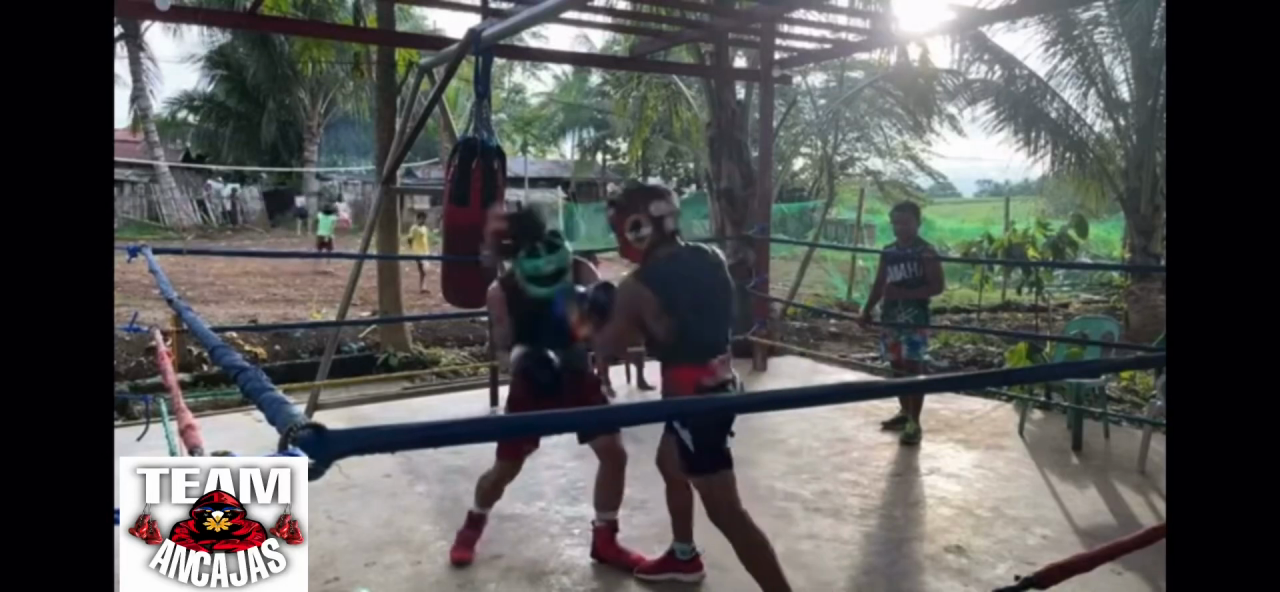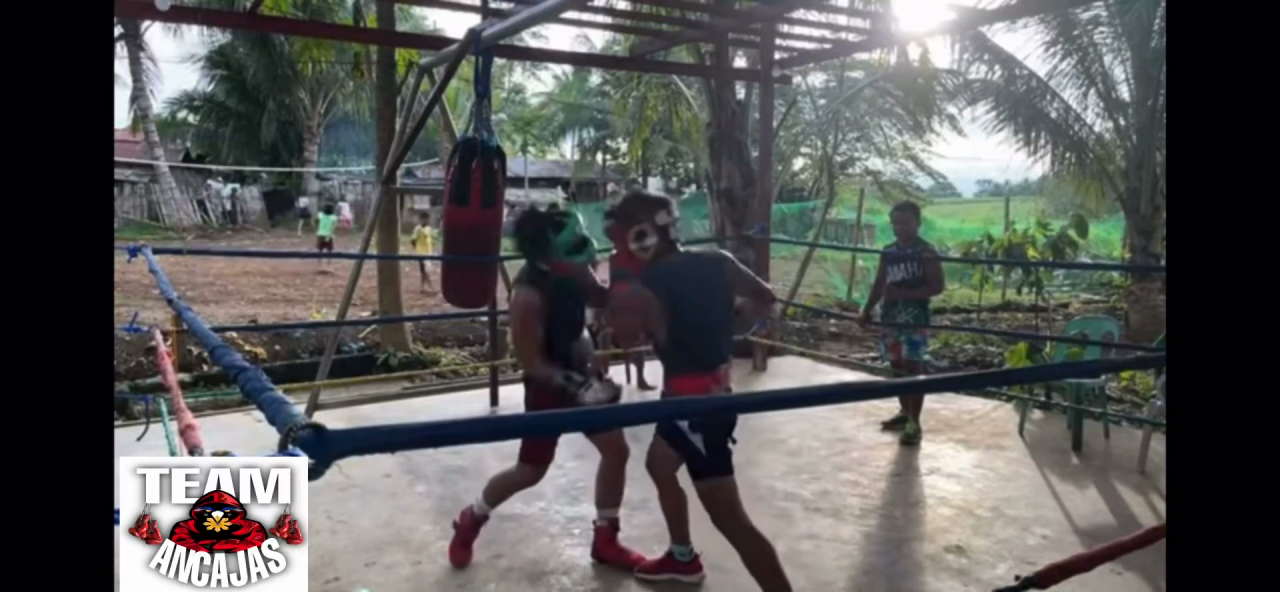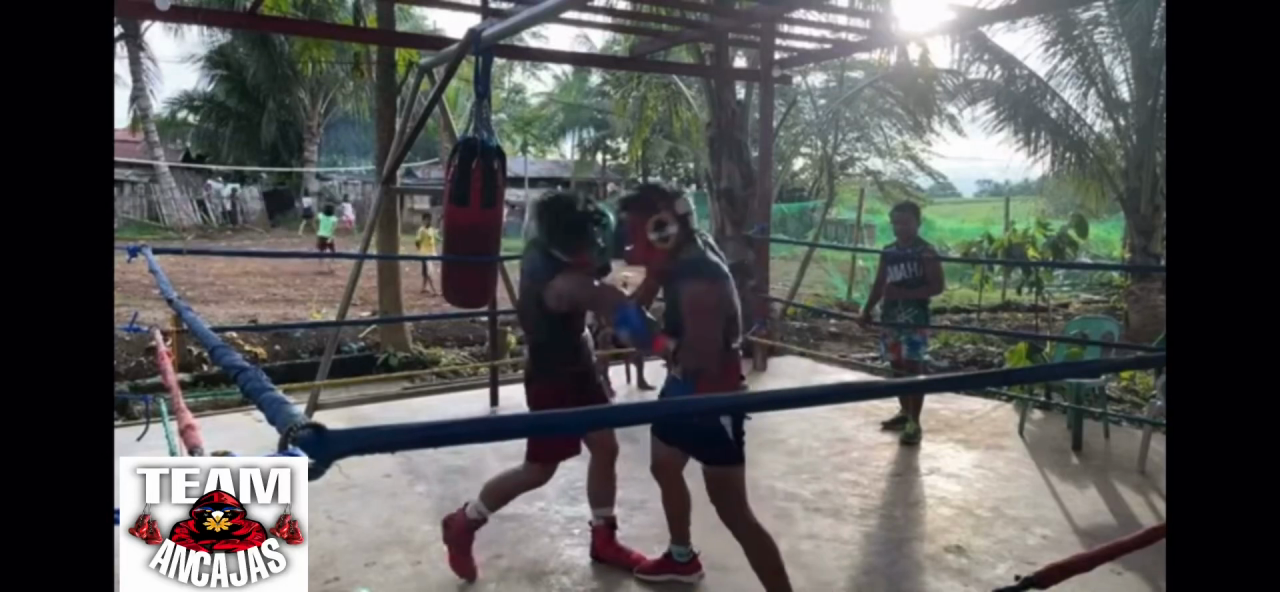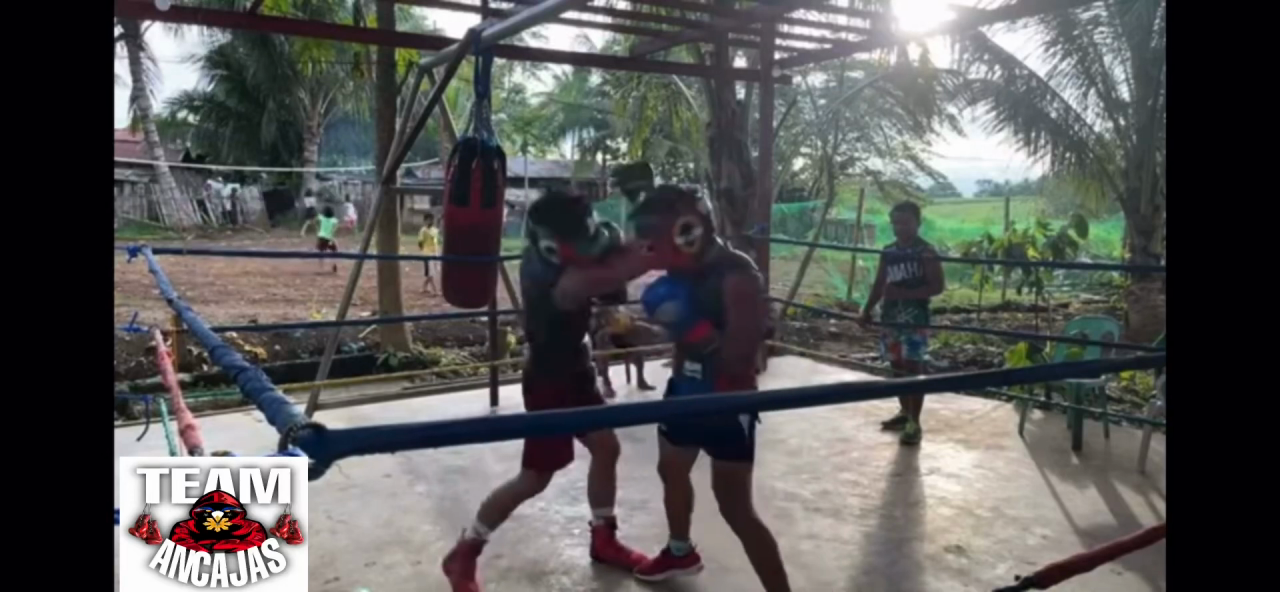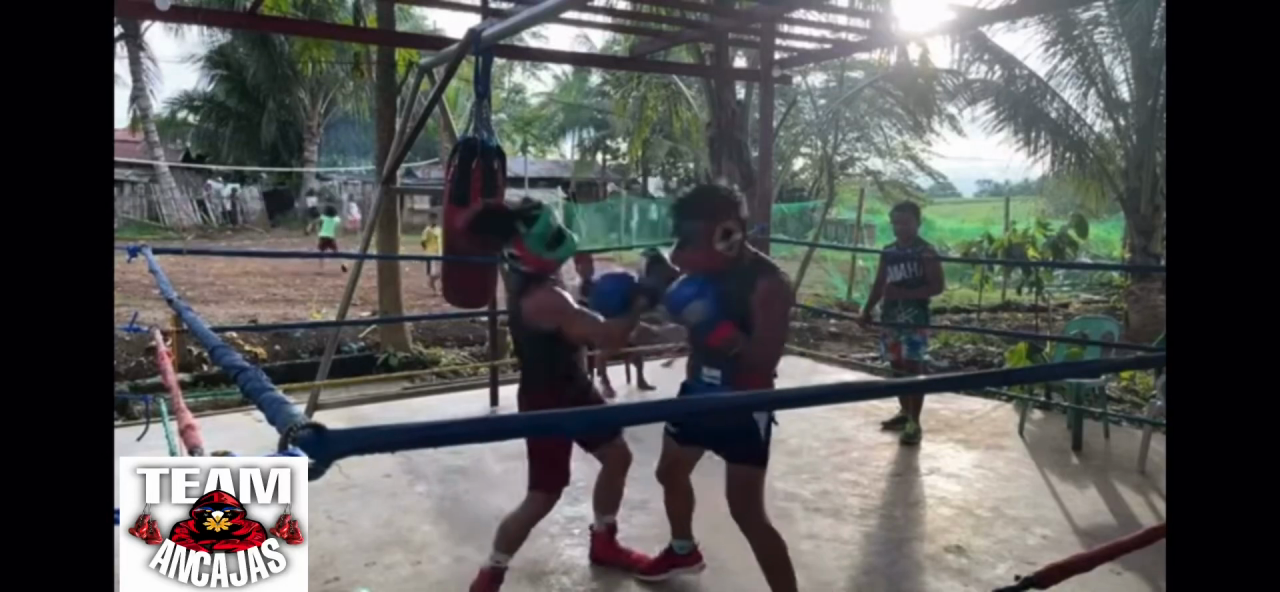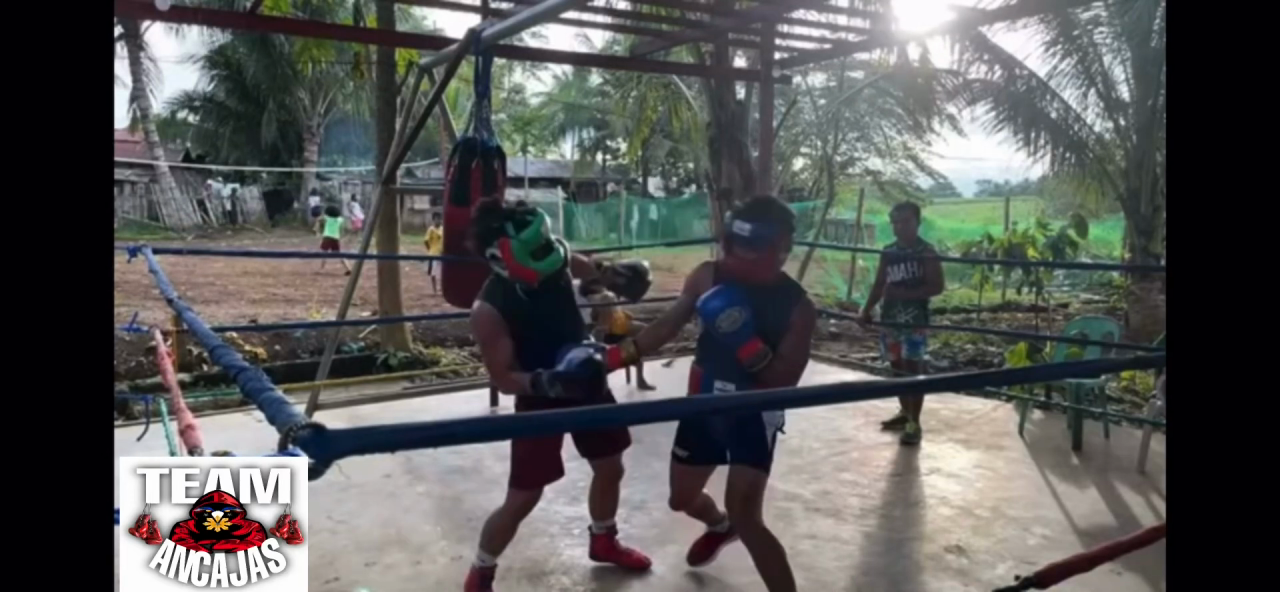
dt=0.1s
person 1, frame 1
left shoulder: (639, 287)
right shoulder: (708, 258)
left elbow: (607, 348)
left hip: (692, 397)
right hip: (713, 388)
left knee: (725, 513)
right knee: (670, 468)
right ankle: (684, 556)
person 1, frame 2
left shoulder: (639, 292)
right shoulder: (710, 260)
left elbow: (620, 328)
right elbow: (763, 296)
right hip: (709, 395)
left knee: (728, 518)
right knee: (659, 467)
right ankle: (683, 557)
person 1, frame 3
left shoulder: (698, 283)
right shoulder: (699, 247)
left elbow: (706, 362)
left hip: (712, 397)
right hip: (684, 390)
left knee: (733, 512)
right knee: (664, 468)
right ankle: (682, 558)
person 1, frame 4
left shoulder: (738, 277)
right shoulder: (690, 262)
left elbow: (742, 356)
left wrist: (692, 325)
left hip: (728, 398)
right hip: (686, 387)
left knee: (735, 509)
right knee: (671, 470)
right ankle: (681, 552)
person 1, frame 5
left shoulder: (768, 283)
right shoulder: (707, 265)
left elbow: (763, 361)
left wrist: (713, 327)
right hip: (700, 389)
left knee: (748, 513)
right knee: (669, 472)
right ankle: (683, 550)
person 1, frame 6
left shoulder: (797, 306)
right shoulder: (711, 276)
left elbow: (785, 380)
right elbow: (669, 323)
left wrist: (748, 343)
right wrist: (621, 352)
left hip: (754, 413)
left knee: (746, 516)
right knee: (681, 497)
right ankle: (719, 526)
person 2, frame 1
left shoulder: (578, 271)
right shoulder: (502, 292)
right elbow: (503, 346)
right wrist: (518, 359)
left hip: (576, 373)
right hip: (533, 379)
left knee: (614, 453)
right knee: (507, 467)
left ankle: (604, 539)
right ankle: (472, 526)
person 2, frame 2
left shoulder: (570, 270)
right shoulder: (530, 297)
left elbow: (599, 297)
right elbow: (529, 362)
right wrist: (574, 385)
left hip: (581, 369)
right hip: (551, 381)
left knee: (616, 450)
right knee: (531, 469)
left ankle: (605, 539)
right ankle: (468, 522)
person 2, frame 3
left shoulder: (540, 253)
right shoulder: (567, 284)
right elbow: (619, 306)
left hip: (574, 367)
right hip: (554, 380)
left knee: (606, 448)
right knee: (540, 468)
left ankle: (603, 538)
right ankle: (463, 523)
person 2, frame 4
left shoulder: (540, 249)
right shoulder: (573, 279)
right elbow: (637, 263)
left hip: (568, 373)
right hip: (552, 381)
left knee: (607, 447)
right knee: (536, 476)
left ankle: (604, 539)
right ankle: (466, 553)
person 2, frame 5
left shoulder: (525, 273)
right shoulder: (541, 298)
right elbow: (608, 338)
right wrist: (642, 297)
left hip: (571, 386)
right hip: (549, 398)
left knee: (618, 459)
right knee: (543, 496)
left ankle: (603, 542)
person 2, frame 6
left shoulder: (553, 261)
right shoulder: (490, 310)
left elbow: (591, 269)
right elbow: (504, 378)
right wrist: (548, 382)
left hip: (584, 381)
right hip: (541, 399)
left knee: (611, 467)
right knee: (522, 498)
left ankle: (603, 540)
person 3, frame 1
left shoulder: (926, 252)
right shoulder: (888, 251)
left elbow: (937, 286)
right elbow: (879, 284)
left wrist: (904, 293)
right wrist: (867, 310)
left hip: (915, 318)
right hip: (890, 316)
left knee: (914, 367)
right knee: (897, 366)
left ankle: (914, 422)
right ankle: (904, 412)
person 3, frame 2
left shoulder: (926, 252)
right shoulder: (888, 251)
left elbow: (937, 286)
right elbow: (879, 284)
left wrist: (904, 293)
right wrist: (867, 310)
left hip: (915, 318)
right hip: (890, 316)
left knee: (914, 367)
right knee: (898, 366)
left ankle: (914, 422)
right ankle: (904, 412)
person 3, frame 3
left shoulder: (926, 252)
right shoulder: (888, 251)
left elbow: (937, 286)
right elbow: (879, 284)
left wrist: (904, 293)
right wrist: (867, 310)
left hip: (915, 318)
right hip: (890, 316)
left knee: (914, 367)
right knee: (898, 366)
left ankle: (914, 423)
right ankle: (904, 412)
person 3, frame 4
left shoulder: (926, 252)
right shoulder: (888, 252)
left elbow: (937, 286)
right elbow: (879, 284)
left wrist: (904, 293)
right wrist: (867, 310)
left hip: (915, 318)
right hip: (890, 316)
left knee: (914, 368)
right knee: (897, 366)
left ankle: (914, 423)
right ankle: (904, 412)
person 3, frame 5
left shoulder: (926, 252)
right shoulder: (888, 252)
left elbow: (937, 286)
right elbow: (879, 284)
left wrist: (904, 293)
right wrist: (867, 310)
left hip: (915, 318)
right hip: (890, 316)
left knee: (914, 368)
right knee: (897, 366)
left ankle: (914, 423)
right ankle: (904, 412)
person 3, frame 6
left shoulder: (926, 252)
right shoulder: (888, 252)
left elbow: (937, 286)
right elbow: (879, 284)
left wrist: (905, 293)
right wrist: (867, 310)
left hip: (914, 318)
right hip: (890, 316)
left knee: (914, 368)
right knee: (897, 366)
left ankle: (914, 423)
right ankle: (904, 412)
